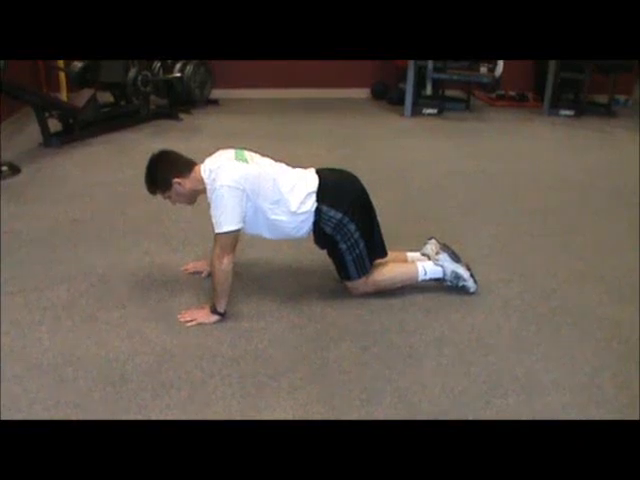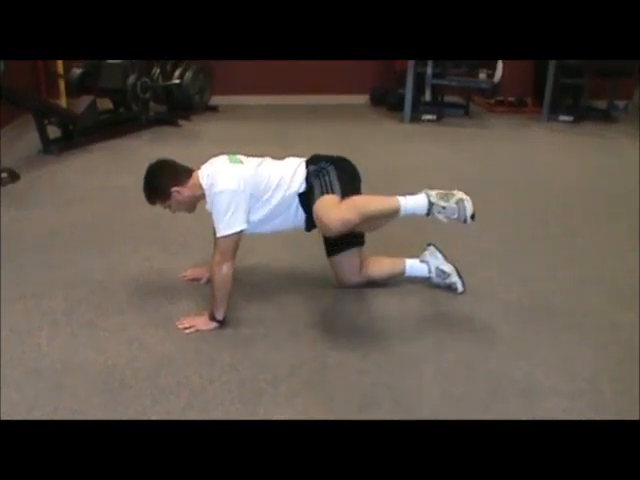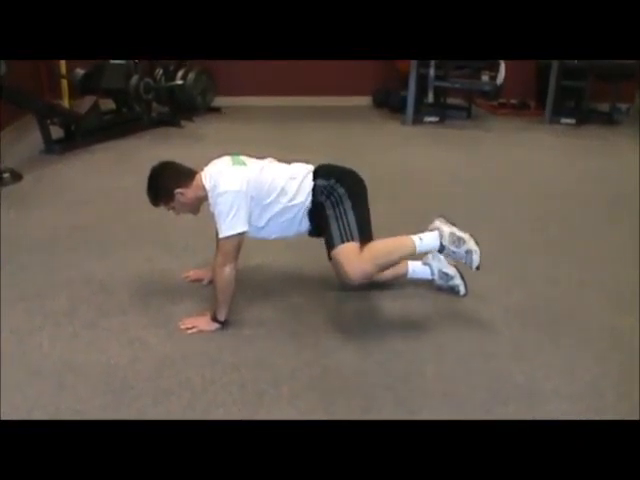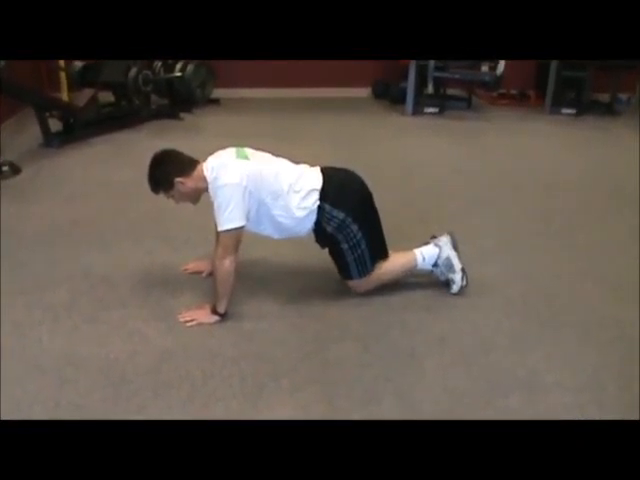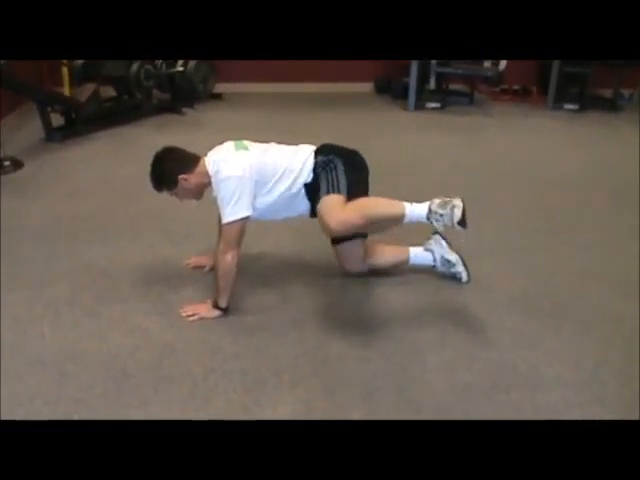
dt=1s
person 1, frame 1
left shoulder: (223, 185)
right shoulder: (217, 164)
left elbow: (225, 254)
left wrist: (217, 310)
right wrist: (212, 264)
left hip: (333, 207)
right hip: (329, 190)
left knee: (360, 283)
right knee: (361, 266)
left ankle: (437, 268)
right ankle: (427, 255)
person 1, frame 2
left shoulder: (223, 188)
right shoulder: (211, 173)
left elbow: (226, 259)
right elbow: (223, 240)
left wrist: (216, 317)
right wrist: (211, 270)
left hip: (325, 174)
right hip: (316, 182)
left knee: (334, 224)
right knee: (350, 276)
left ankle: (425, 202)
right ankle: (427, 265)
person 1, frame 3
left shoulder: (225, 191)
right shoulder: (215, 174)
left elbow: (228, 261)
right elbow: (226, 244)
left wrist: (218, 318)
right wrist: (214, 271)
left hip: (331, 190)
right hip: (321, 193)
left knee: (354, 269)
right knee: (355, 276)
left ankle: (437, 239)
right ankle: (430, 268)
person 1, frame 4
left shoulder: (225, 183)
right shoulder: (219, 163)
left elbow: (228, 254)
left wrist: (217, 310)
right wrist: (213, 262)
left hip: (336, 205)
right hip: (330, 188)
left knee: (362, 281)
right knee: (363, 265)
left ankle: (433, 254)
right ankle: (434, 253)
person 1, frame 5
left shoulder: (230, 175)
right shoulder: (218, 160)
left elbow: (231, 248)
right elbow: (227, 221)
left wrist: (219, 305)
right wrist: (216, 257)
left hip: (332, 165)
right hip: (323, 170)
left knee: (336, 223)
right knee: (354, 263)
left ankle: (429, 210)
right ankle: (432, 253)
